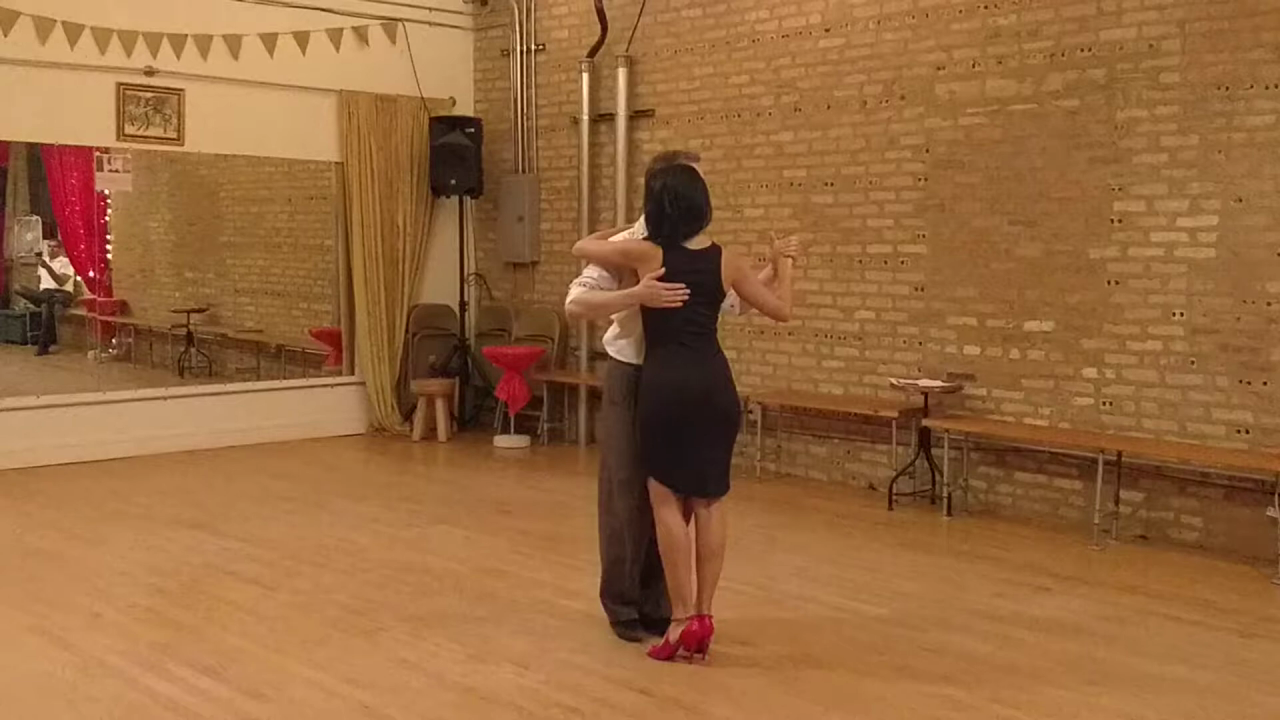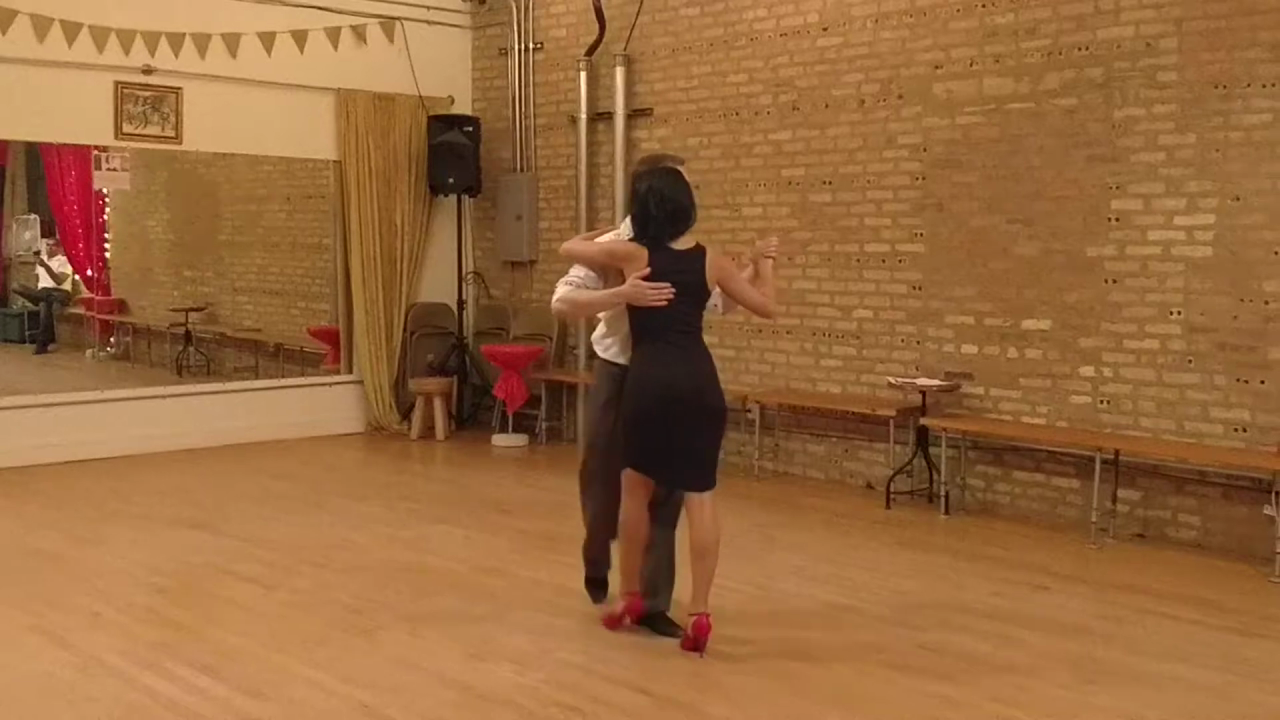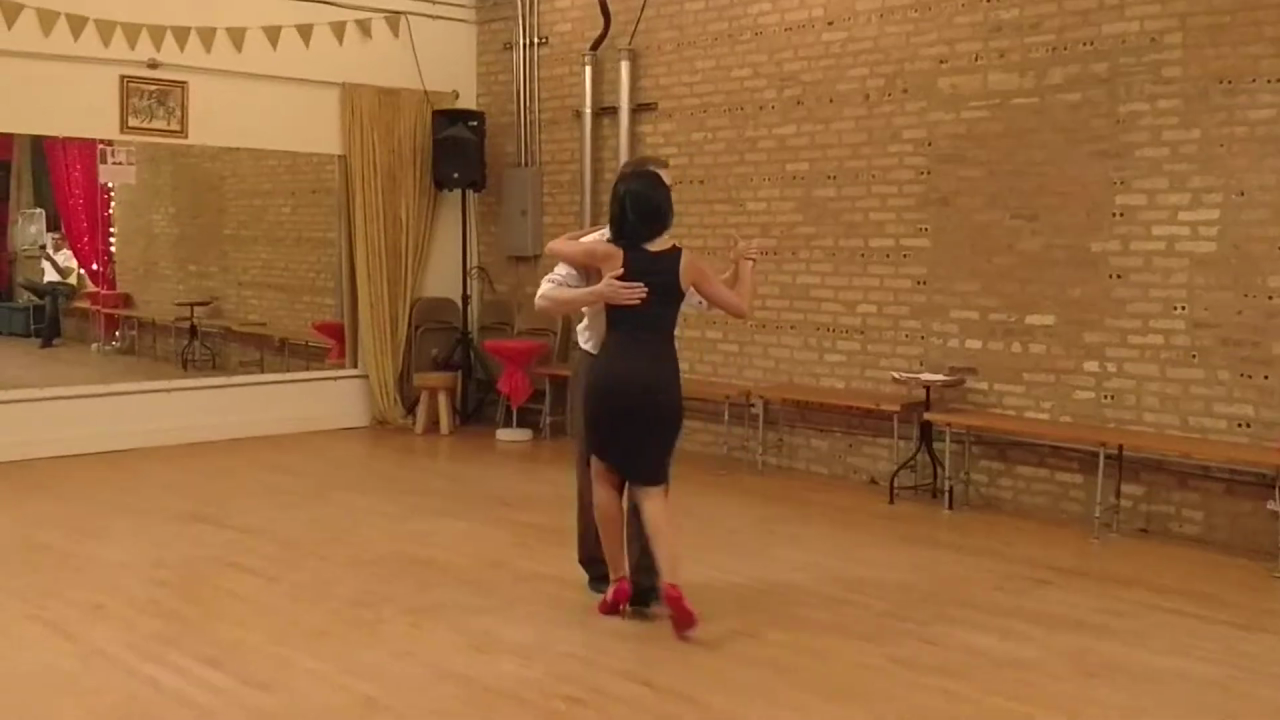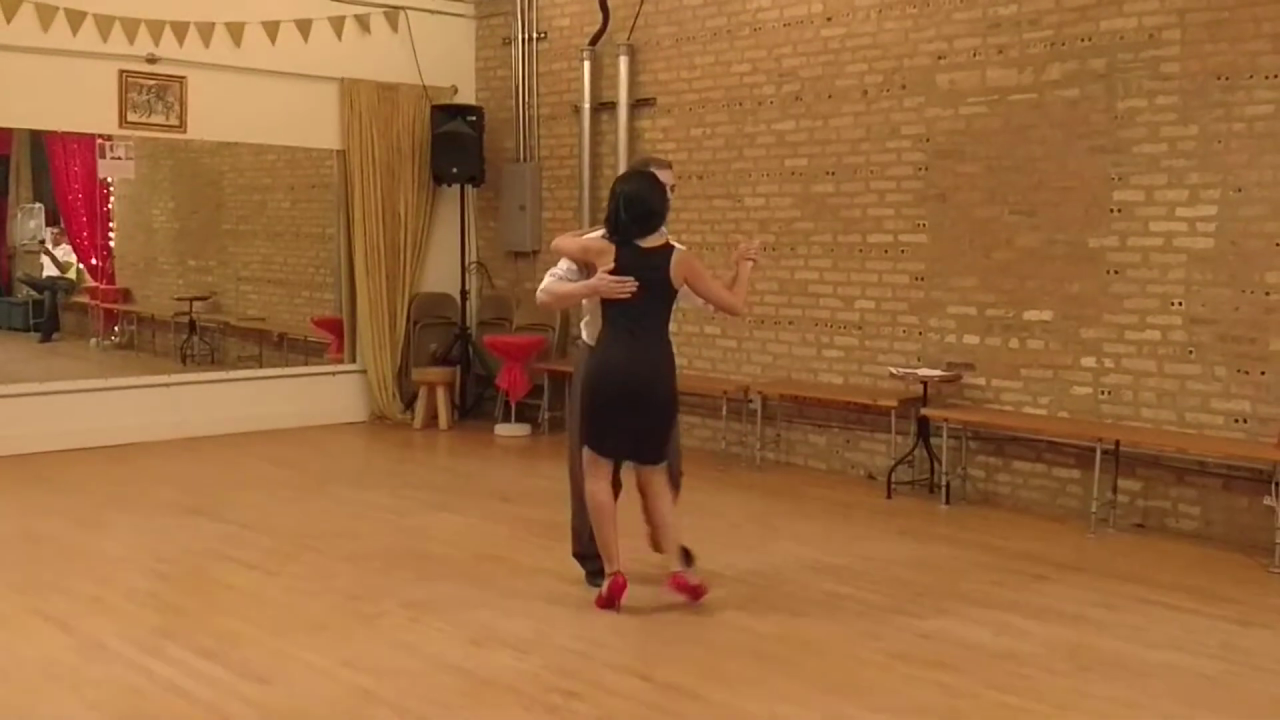
dt=0.4s
person 1, frame 1
left shoulder: (645, 254)
right shoulder: (724, 260)
left elbow: (582, 247)
right elbow: (781, 309)
left wrist: (619, 234)
right wrist: (785, 263)
left hip: (666, 383)
right hip: (715, 385)
left knee: (667, 500)
right knee: (709, 502)
left ankle: (682, 618)
right ankle: (703, 616)
person 1, frame 2
left shoulder: (630, 255)
right shoulder: (709, 261)
left elbow: (569, 247)
right elbow: (766, 306)
left wrist: (604, 233)
right wrist: (764, 261)
left hip: (650, 381)
right hip: (700, 382)
left knee: (636, 489)
right knee: (700, 497)
left ankle: (630, 596)
right ankle: (700, 613)
person 1, frame 3
left shoulder: (608, 255)
right shoulder: (685, 262)
left elbow: (555, 246)
right elbow: (740, 307)
left wrist: (592, 234)
right wrist: (746, 263)
left hip: (613, 375)
right hip: (660, 379)
left knee: (606, 480)
right knee: (650, 488)
left ankle: (618, 582)
right ankle: (670, 582)
person 1, frame 4
left shoulder: (603, 251)
right shoulder: (679, 260)
left elbow: (559, 243)
right elbow: (734, 305)
right wrist: (746, 264)
left hip: (609, 367)
right hip: (655, 371)
left knee: (597, 471)
right knee: (653, 474)
left ankle: (612, 574)
right ankle: (676, 568)
person 2, frame 1
right shoulder: (624, 248)
left elbow: (735, 302)
right elbow: (575, 304)
left wrist: (773, 267)
right wrist: (637, 295)
right hip: (631, 380)
right knee: (626, 495)
left ankle: (657, 605)
right ankle: (622, 604)
person 2, frame 2
right shoulder: (611, 249)
left elbow: (720, 301)
right elbow: (562, 302)
left wrist: (755, 267)
right wrist: (622, 295)
right hip: (618, 377)
left knee: (664, 494)
right knee: (605, 485)
left ankle: (652, 605)
right ankle: (597, 569)
person 2, frame 3
right shoulder: (594, 248)
left elbow: (703, 300)
right elbow: (545, 299)
left wrist: (735, 268)
right wrist: (598, 293)
right knee: (597, 475)
left ankle: (643, 579)
right ankle: (598, 568)
person 2, frame 4
left shoulder: (672, 253)
left elbow: (710, 300)
right elbow: (546, 293)
left wrist: (738, 269)
right wrist: (592, 287)
left knee: (666, 461)
right ankle: (593, 558)
